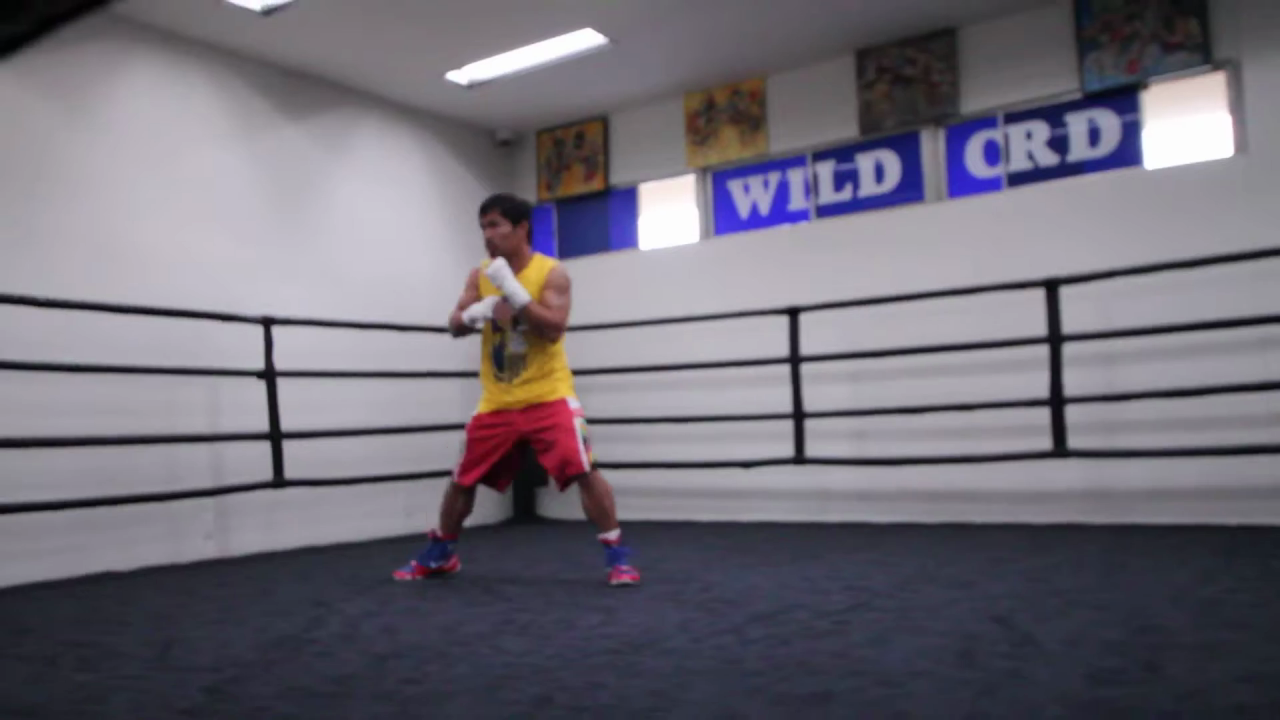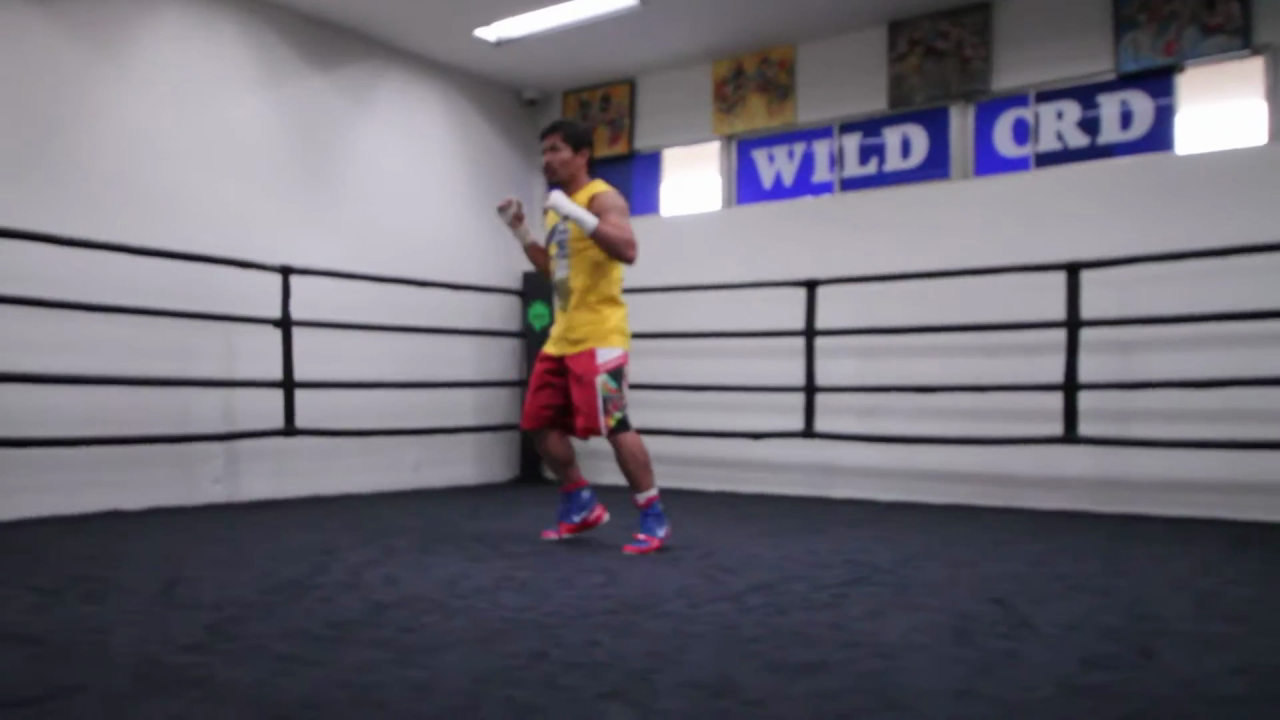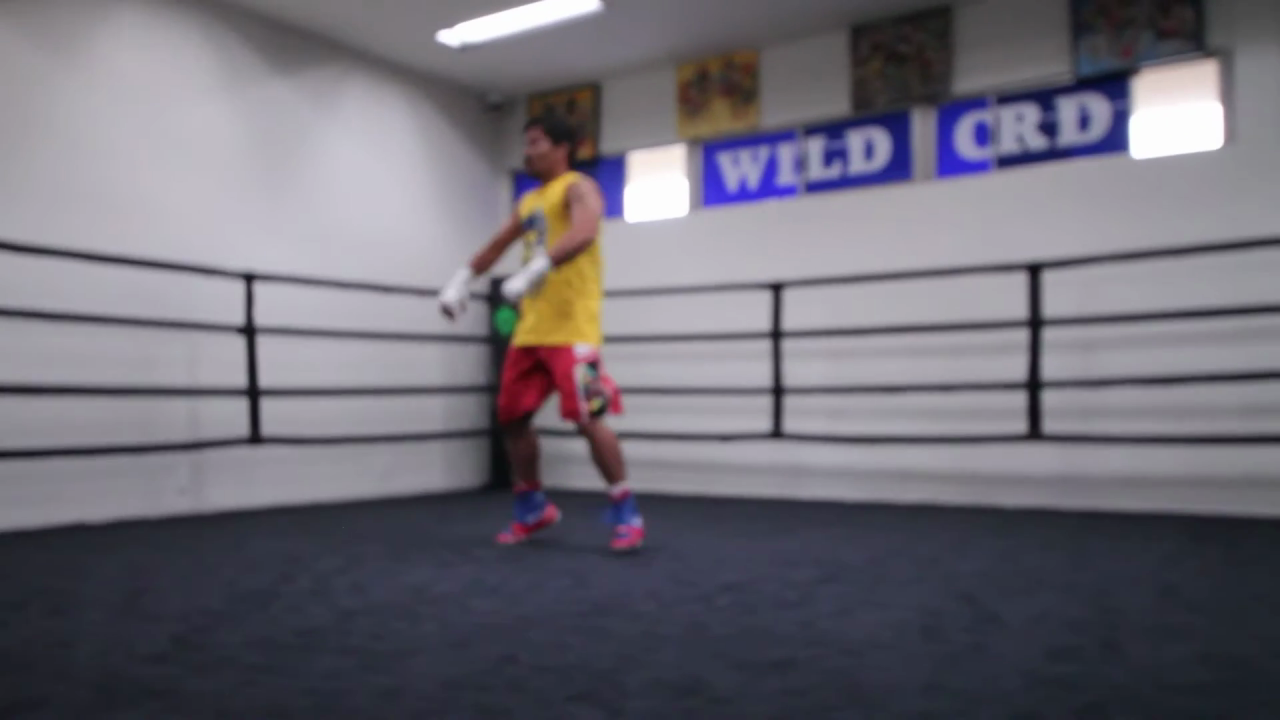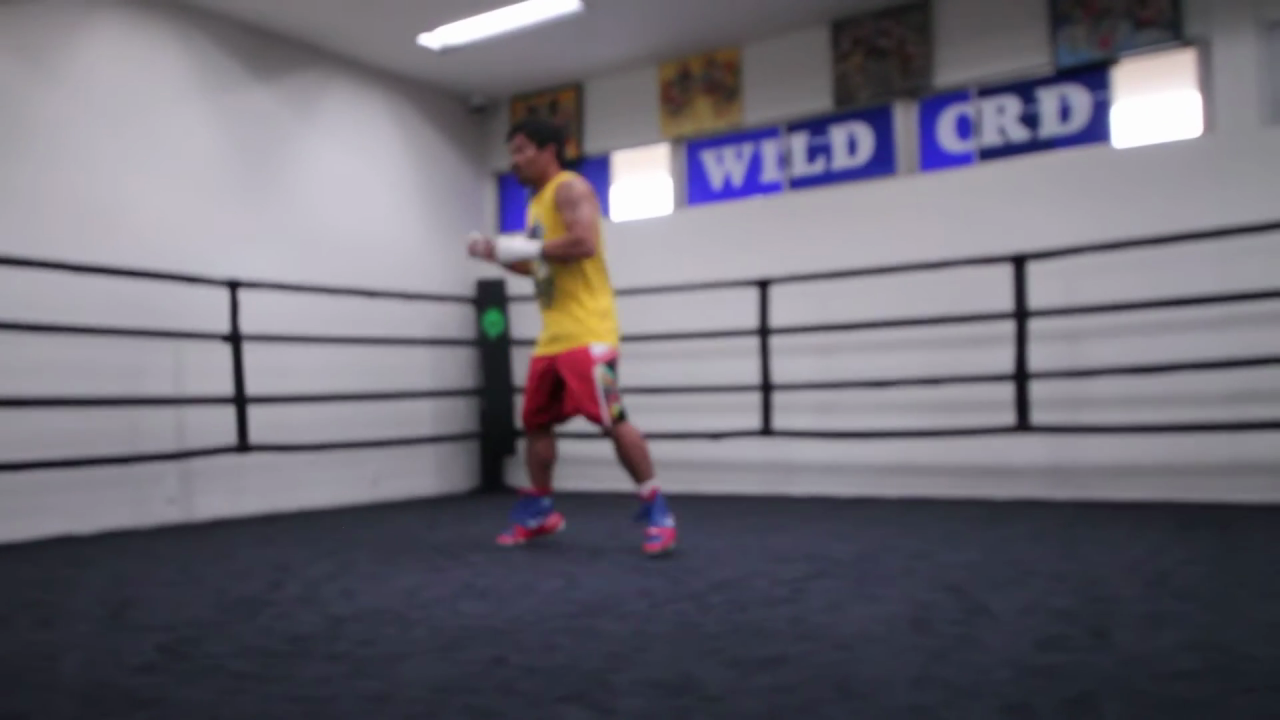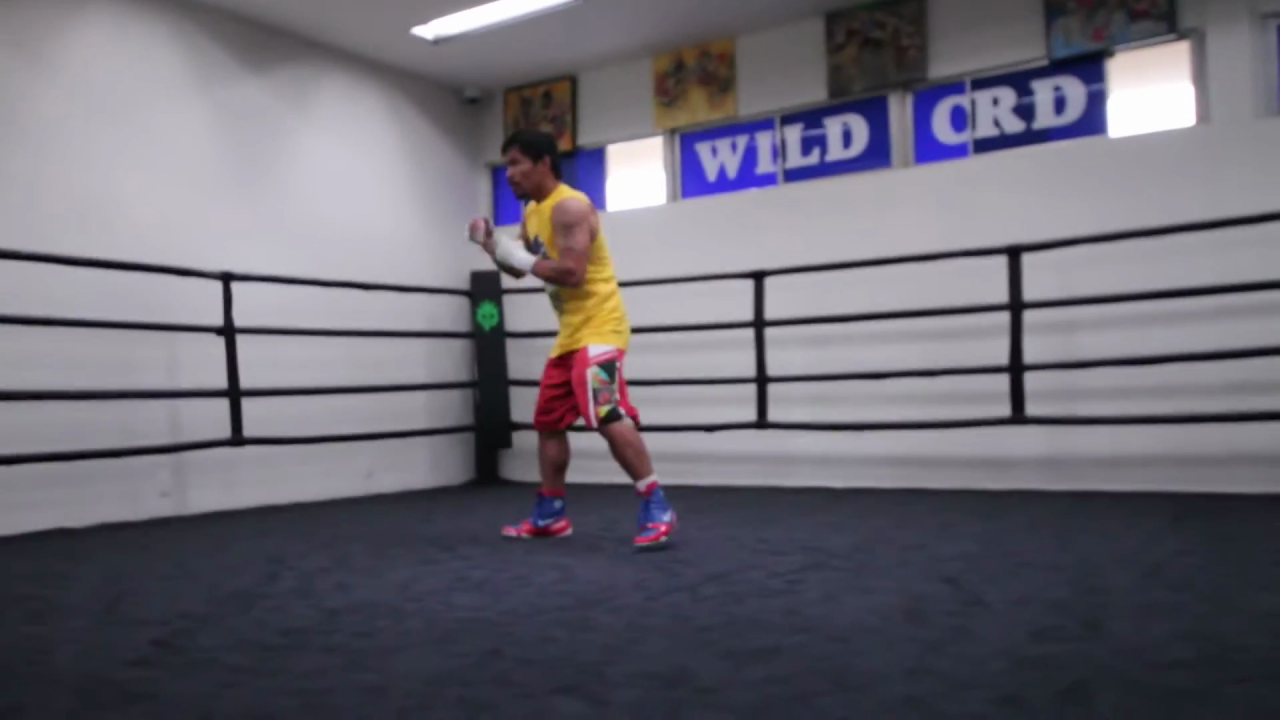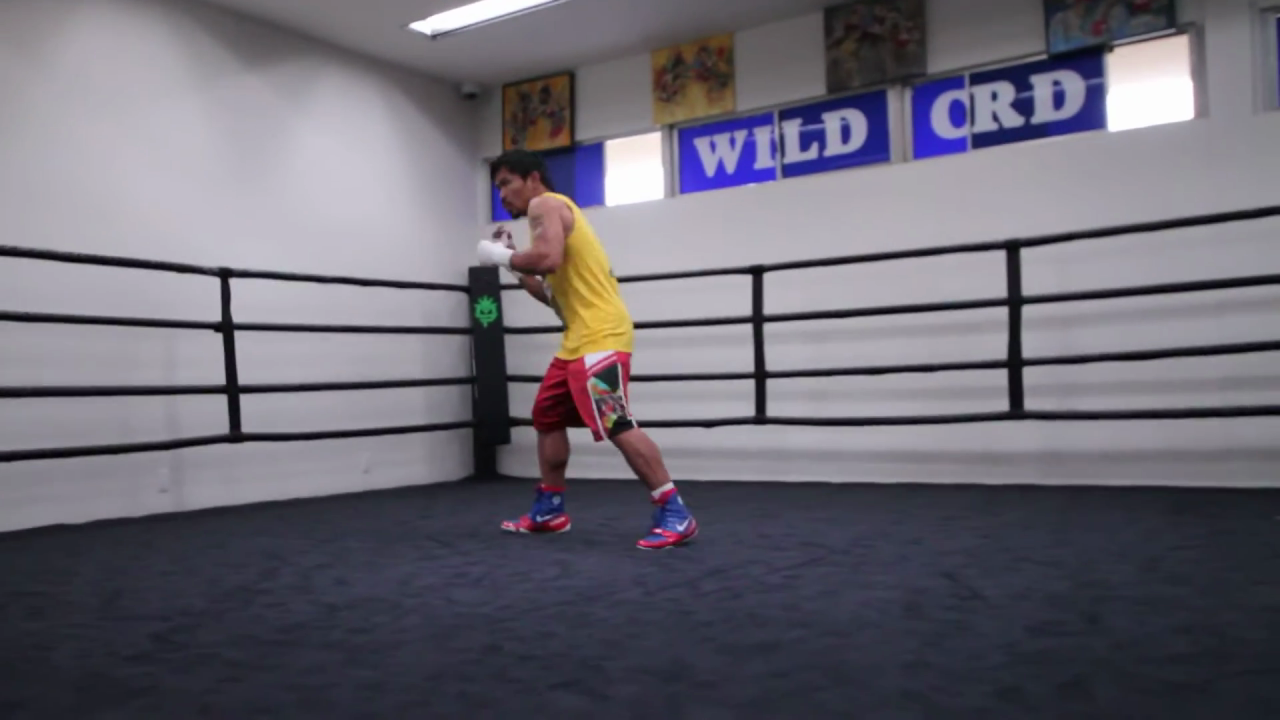
dt=0.3s
person 1, frame 1
left shoulder: (552, 274)
right shoulder: (482, 274)
left elbow: (553, 330)
right elbow: (456, 325)
left wrist: (511, 288)
right wrist: (474, 313)
left hip: (548, 394)
right hip: (498, 401)
left knee: (583, 470)
right knee: (463, 481)
left ankle: (618, 557)
right ankle: (439, 554)
person 1, frame 2
left shoulder: (603, 198)
right shoulder: (556, 208)
left elbow: (627, 252)
left wrist: (578, 216)
right wrist: (521, 232)
left hip: (601, 335)
right hip: (564, 337)
left knee: (616, 428)
right knee: (541, 423)
left ankle: (654, 521)
right ankle: (580, 506)
person 1, frame 3
left shoulder: (578, 188)
right shoulder: (529, 202)
left elbow: (585, 235)
right elbow: (498, 246)
left wrist: (533, 272)
right wrist: (460, 281)
left hip: (573, 328)
right hip: (531, 329)
left knee: (590, 418)
right knee: (512, 417)
left ankle: (626, 512)
right ankle: (532, 509)
person 1, frame 4
left shoulder: (570, 188)
right shoulder: (538, 202)
left elbow: (583, 243)
left wrist: (524, 248)
right wrist: (497, 254)
left hip: (588, 329)
right hip: (555, 332)
left knee: (613, 418)
right knee: (535, 421)
left ankle: (657, 511)
right ankle: (538, 512)
person 1, frame 5
left shoulder: (570, 206)
right shoulder: (532, 211)
left elbow: (571, 273)
right elbow: (524, 267)
left wrist: (520, 257)
right wrist: (490, 245)
left hip: (599, 328)
right hip: (570, 334)
left knee: (609, 417)
right knee: (548, 423)
left ankle: (656, 507)
right ankle: (550, 514)
person 1, frame 6
left shoulder: (547, 205)
right shoulder: (548, 218)
left elbow: (546, 258)
left wrist: (498, 255)
right wrist: (518, 273)
left hip: (599, 336)
right hip: (576, 340)
left knee: (618, 425)
right knee: (547, 418)
left ankle: (675, 514)
right ankle: (549, 510)
